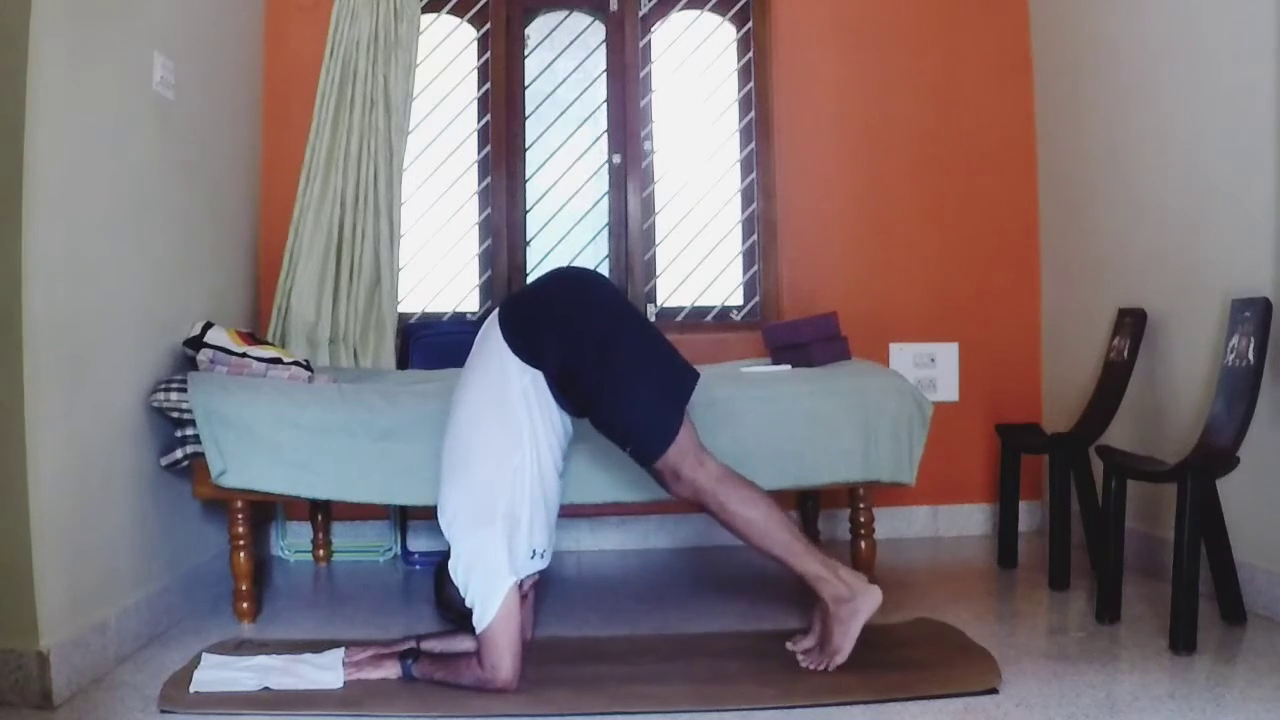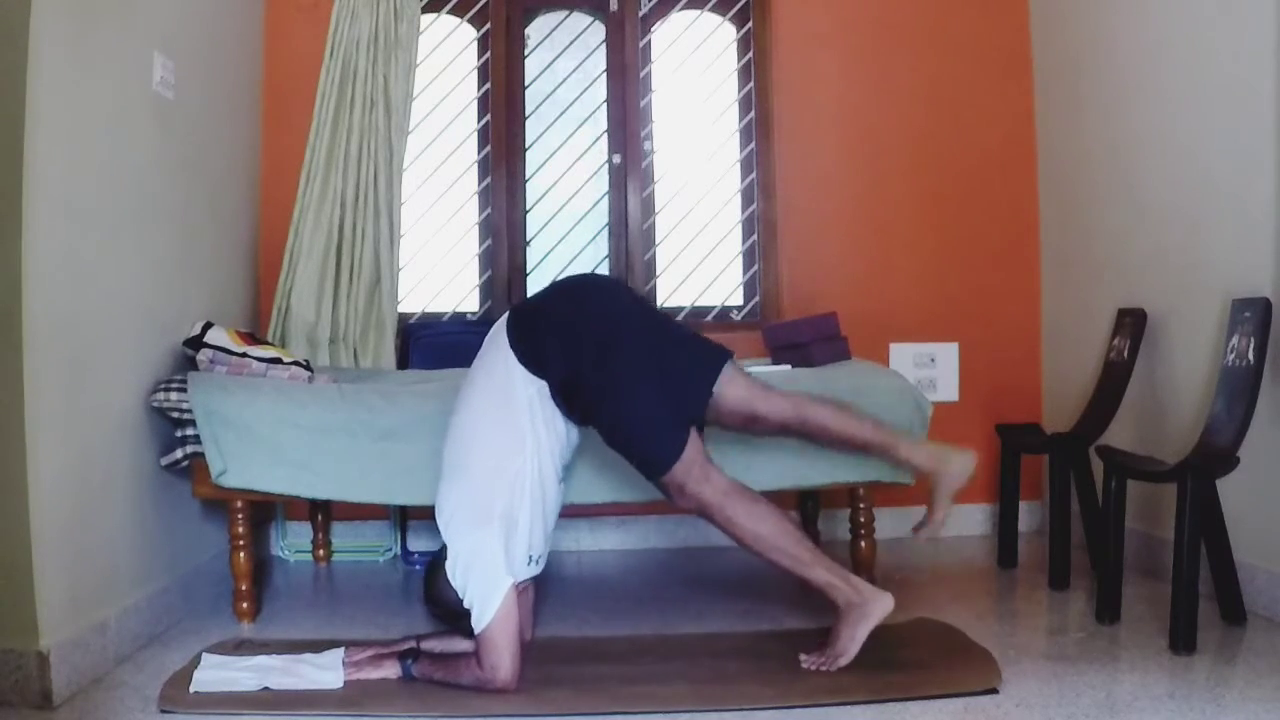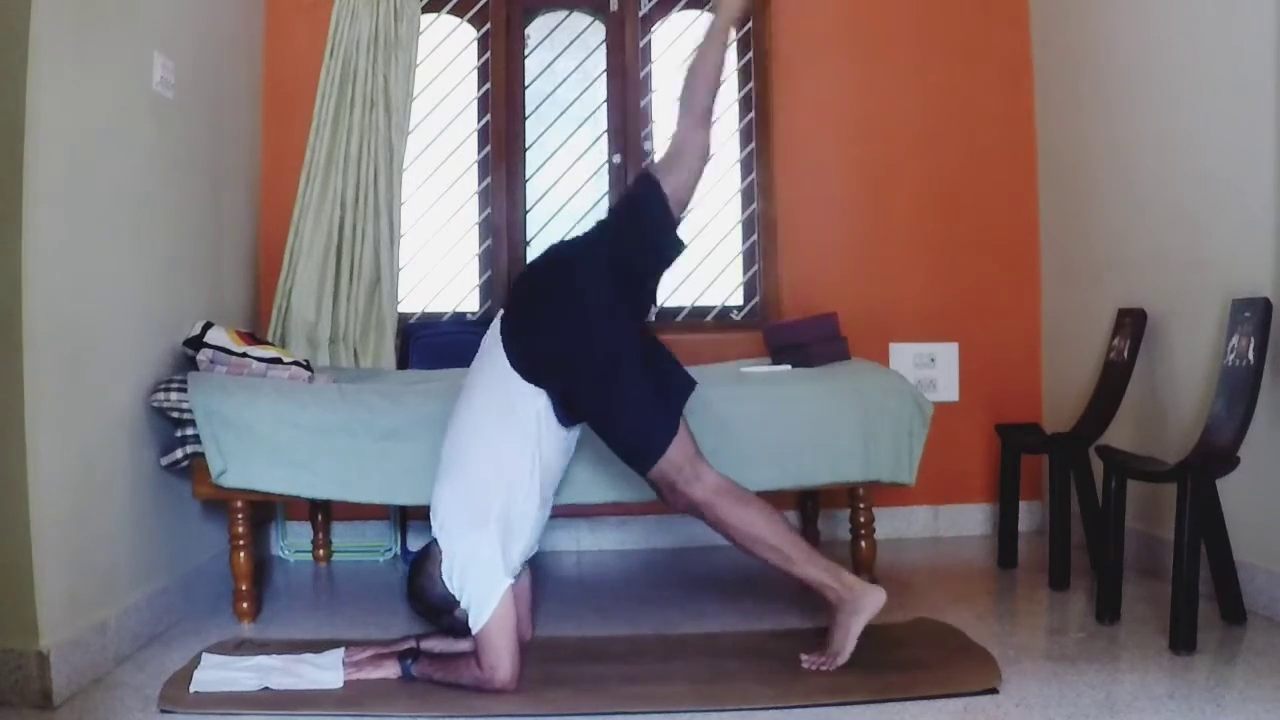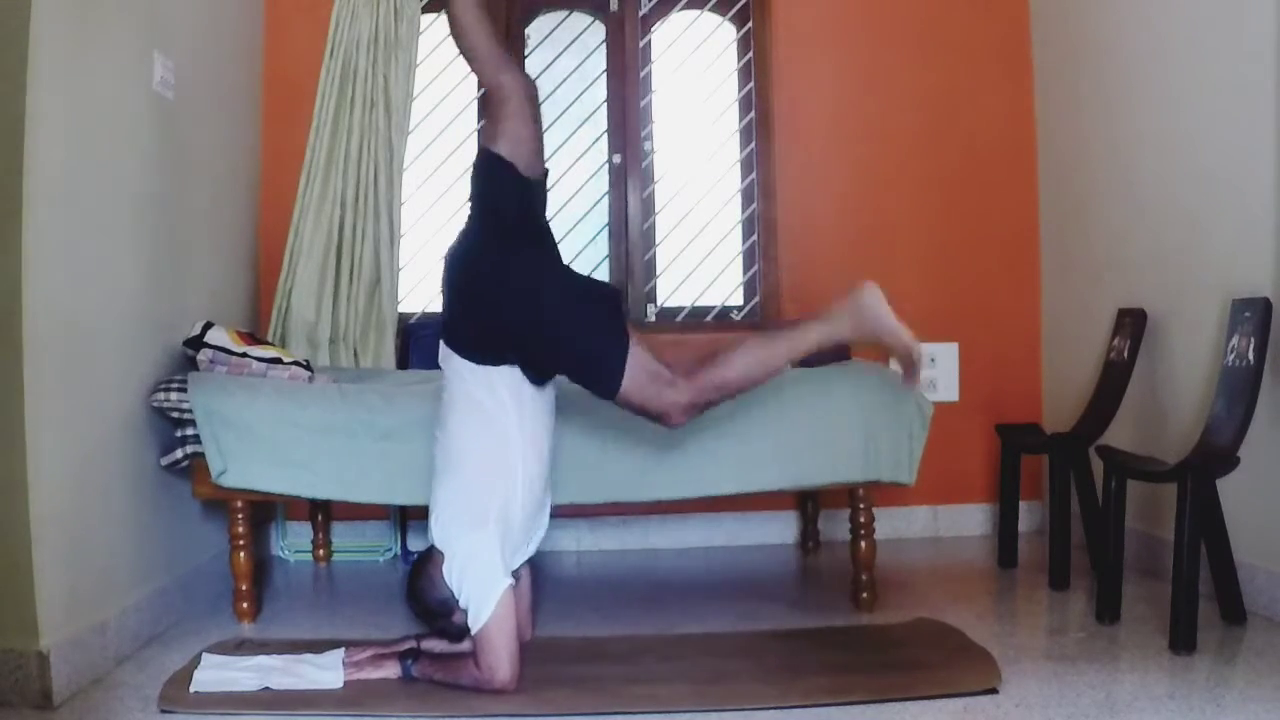
dt=0.3s
person 1, frame 1
left shoulder: (481, 538)
right shoulder: (481, 522)
left elbow: (500, 672)
right elbow: (515, 630)
left wrist: (405, 663)
right wrist: (418, 643)
left hip: (564, 320)
right hip: (565, 316)
left knee: (691, 473)
right knee: (689, 469)
left ankle: (840, 589)
right ankle: (832, 581)
person 1, frame 2
left shoulder: (474, 541)
right shoulder: (478, 525)
left elbow: (501, 671)
right elbow: (518, 632)
left wrist: (404, 664)
right wrist: (419, 643)
left hip: (570, 334)
right hip: (578, 320)
left knee: (697, 487)
right knee: (762, 407)
left ankle: (854, 596)
right ankle: (921, 455)
person 1, frame 3
left shoulder: (469, 541)
right shoulder: (475, 528)
left elbow: (498, 671)
left wrist: (404, 660)
right wrist: (432, 640)
left hip: (571, 326)
right hip: (571, 293)
left knee: (691, 486)
right knee: (685, 149)
left ankle: (843, 589)
person 1, frame 4
left shoulder: (468, 544)
left elbow: (499, 672)
left wrist: (407, 662)
right wrist: (430, 642)
right hip: (496, 277)
left ankle: (847, 318)
